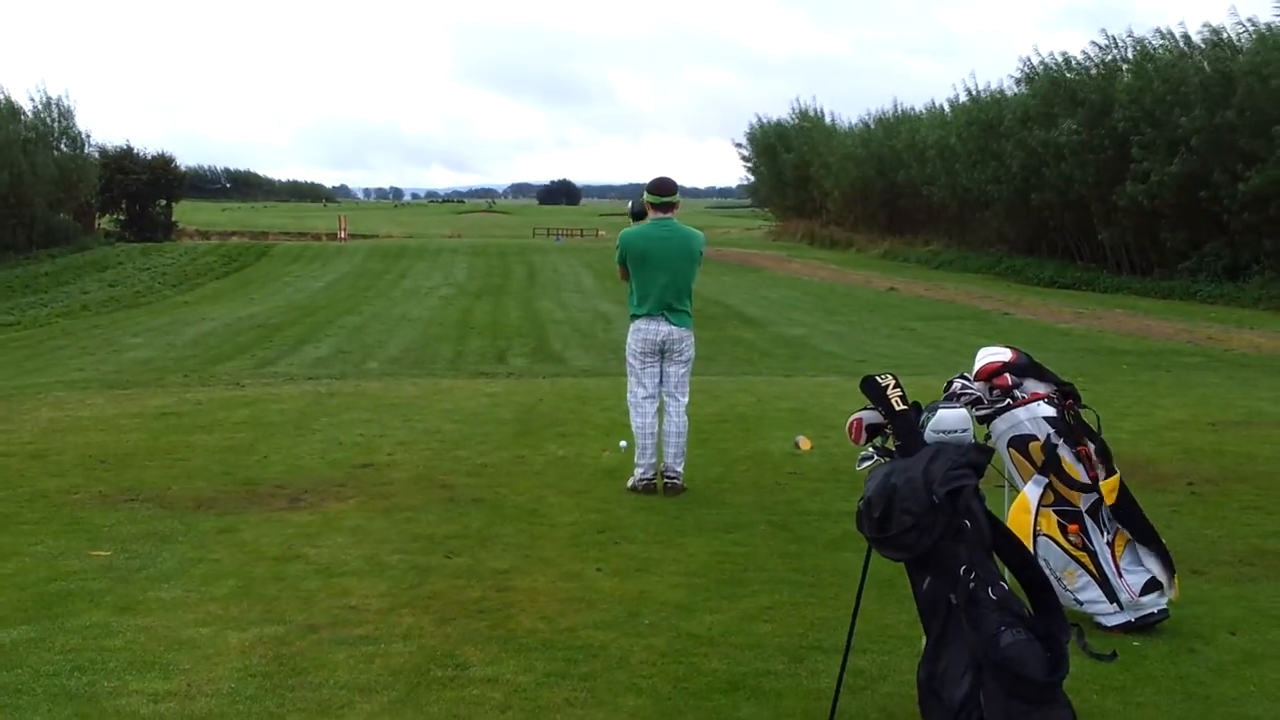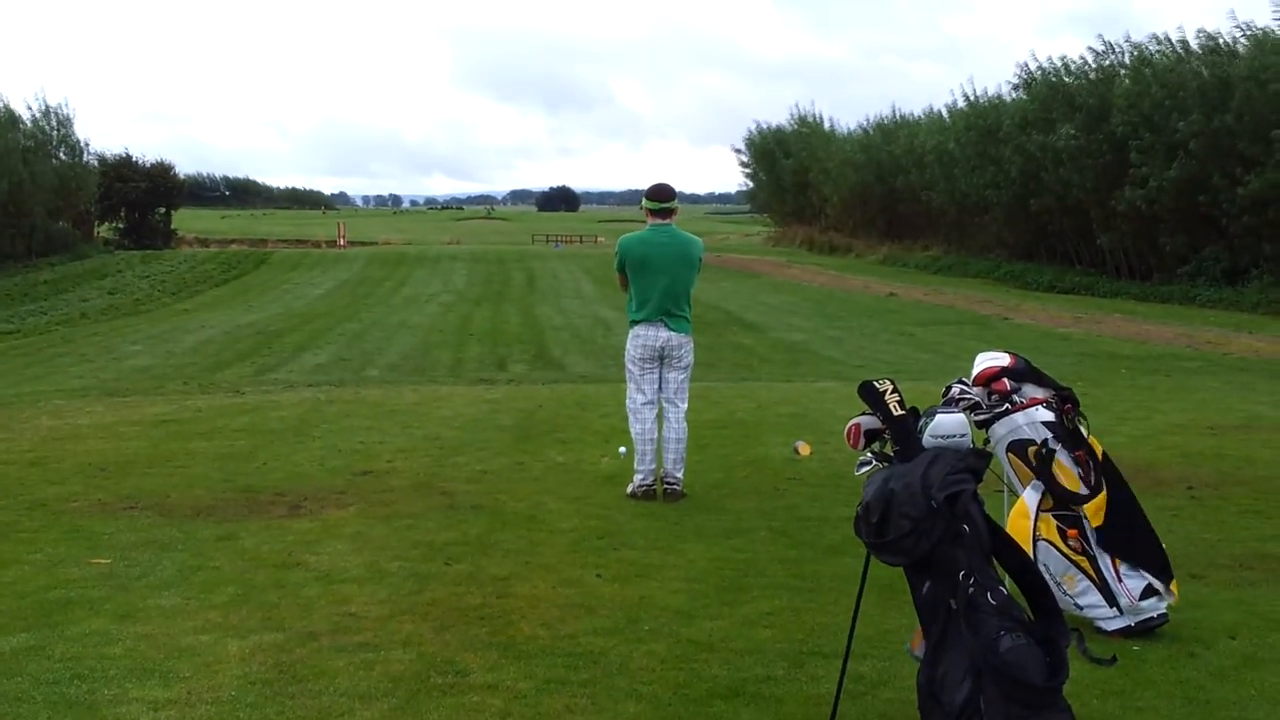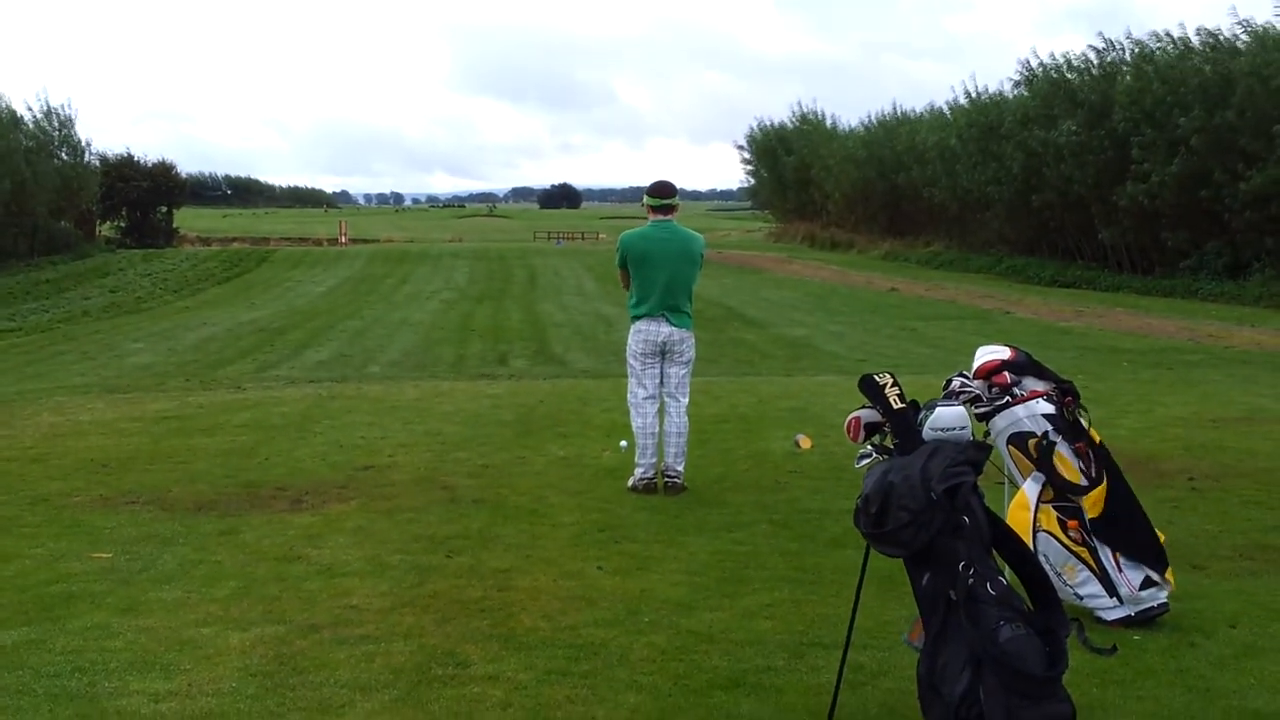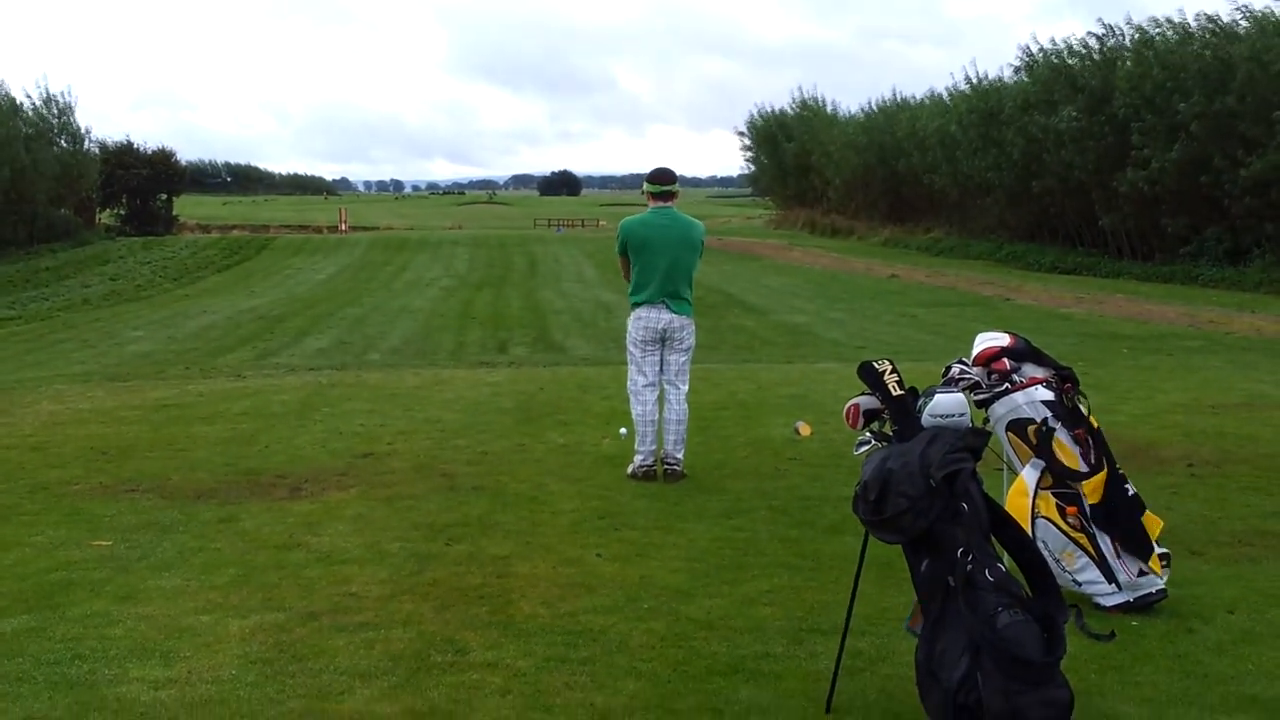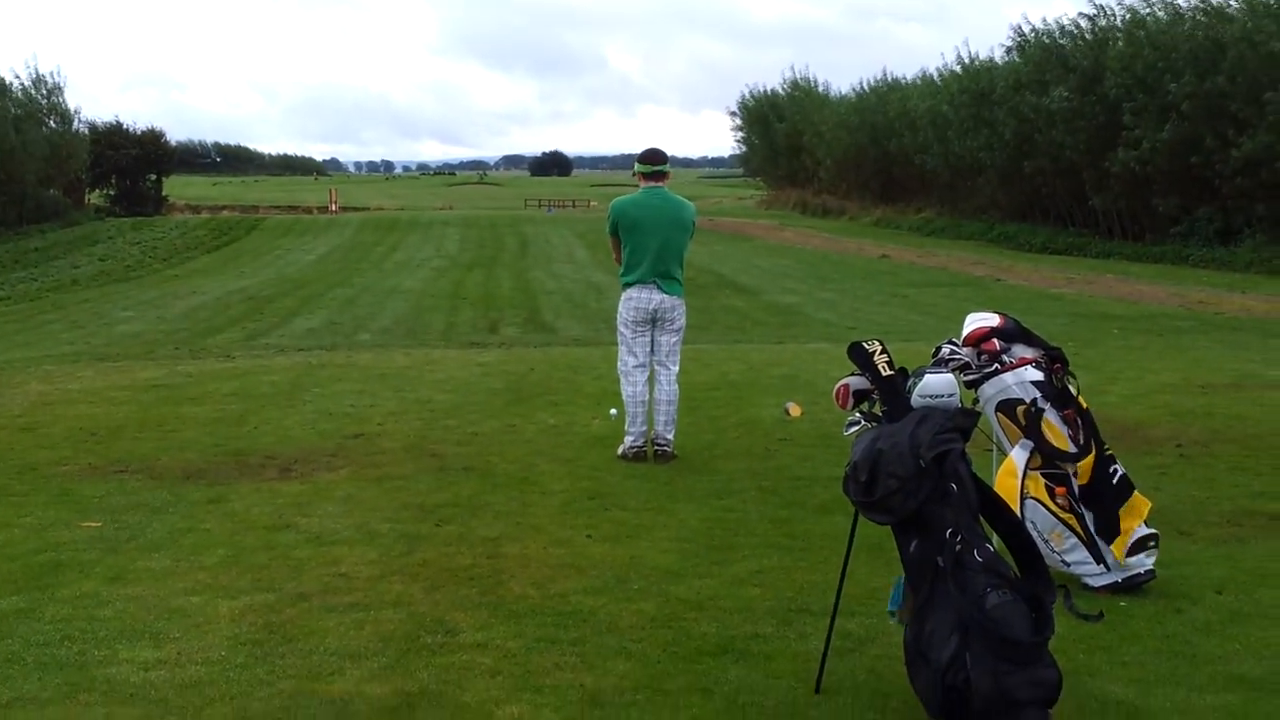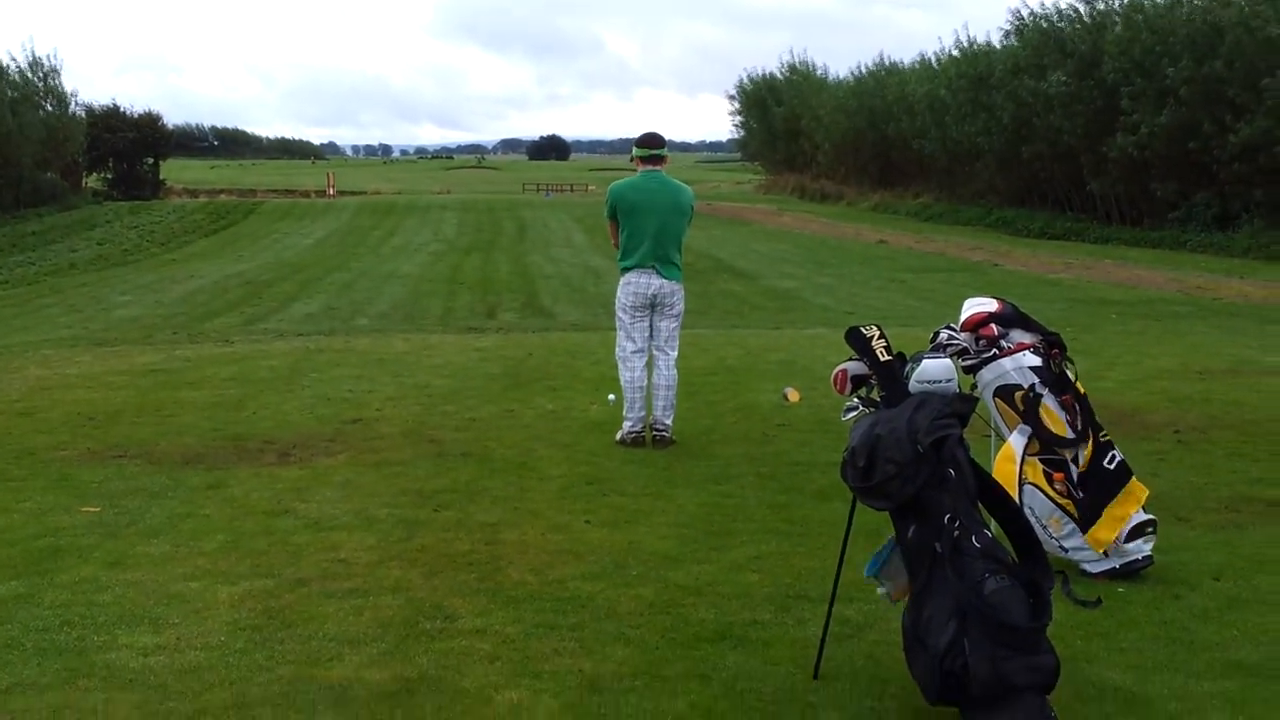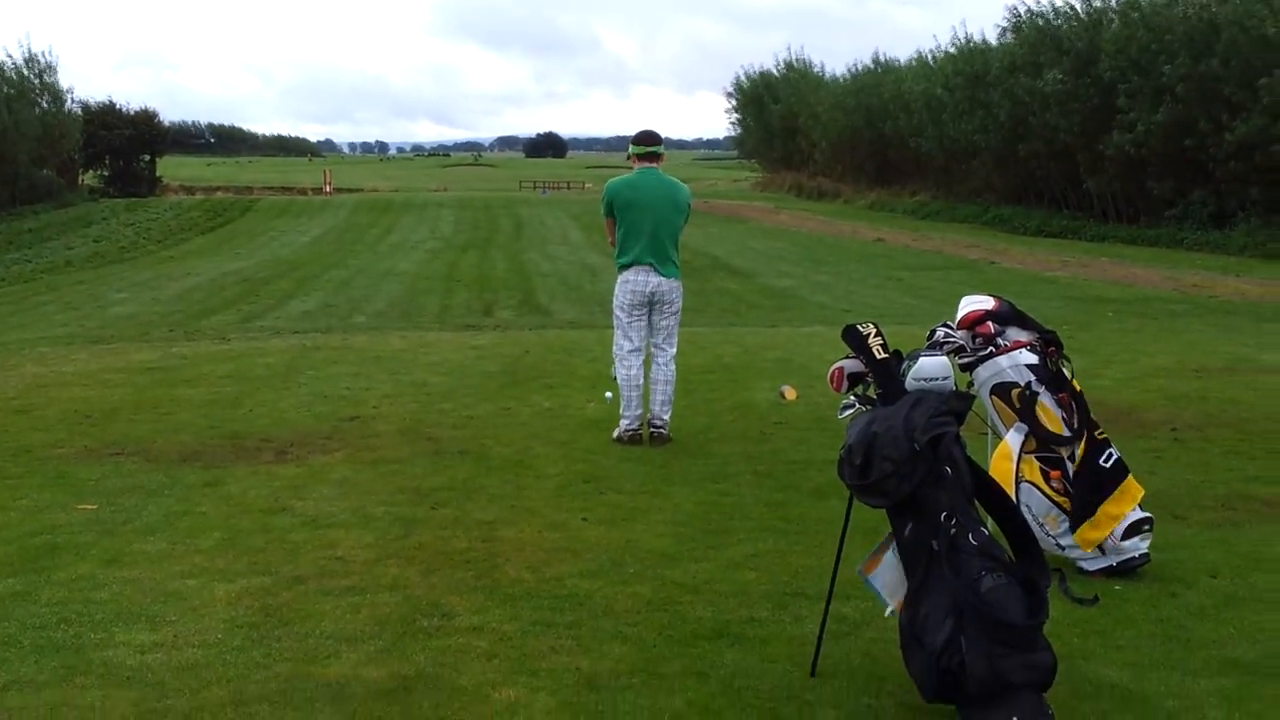
dt=0.1s
person 1, frame 1
left shoulder: (629, 238)
right shoulder: (695, 239)
left hip: (644, 328)
right hip: (680, 329)
left knee: (643, 403)
right knee: (676, 404)
left ankle: (645, 475)
right ankle: (674, 475)
person 1, frame 2
left shoulder: (628, 244)
right shoulder: (694, 245)
left hip: (643, 334)
right hip: (679, 335)
left knee: (643, 410)
right knee: (675, 411)
left ankle: (645, 482)
right ankle: (673, 481)
person 1, frame 3
left shoulder: (629, 240)
right shoulder: (695, 242)
left hip: (644, 329)
right hip: (681, 330)
left knee: (644, 404)
right knee: (677, 405)
left ankle: (646, 475)
right ankle: (674, 475)
person 1, frame 4
left shoulder: (629, 227)
right shoulder: (695, 229)
left hip: (645, 316)
right hip: (681, 318)
left knee: (644, 391)
right knee: (677, 392)
left ankle: (646, 462)
right ankle: (674, 462)
person 1, frame 5
left shoulder: (620, 207)
right shoulder: (686, 210)
left elbow: (617, 254)
left hip: (635, 297)
right hip: (672, 298)
left knee: (634, 372)
right knee: (667, 373)
left ankle: (636, 443)
right ankle: (664, 443)
person 1, frame 6
left shoulder: (618, 191)
right shoulder: (684, 194)
left elbow: (616, 239)
left hip: (634, 281)
right hip: (671, 282)
left knee: (632, 357)
right knee: (665, 358)
left ankle: (634, 429)
right ankle: (662, 429)
person 1, frame 7
left shoulder: (615, 188)
right shoulder: (681, 191)
left elbow: (613, 237)
right elbow: (677, 233)
left hip: (632, 279)
right hip: (669, 280)
left knee: (629, 355)
right knee: (665, 355)
left ankle: (631, 427)
right ankle: (660, 425)
